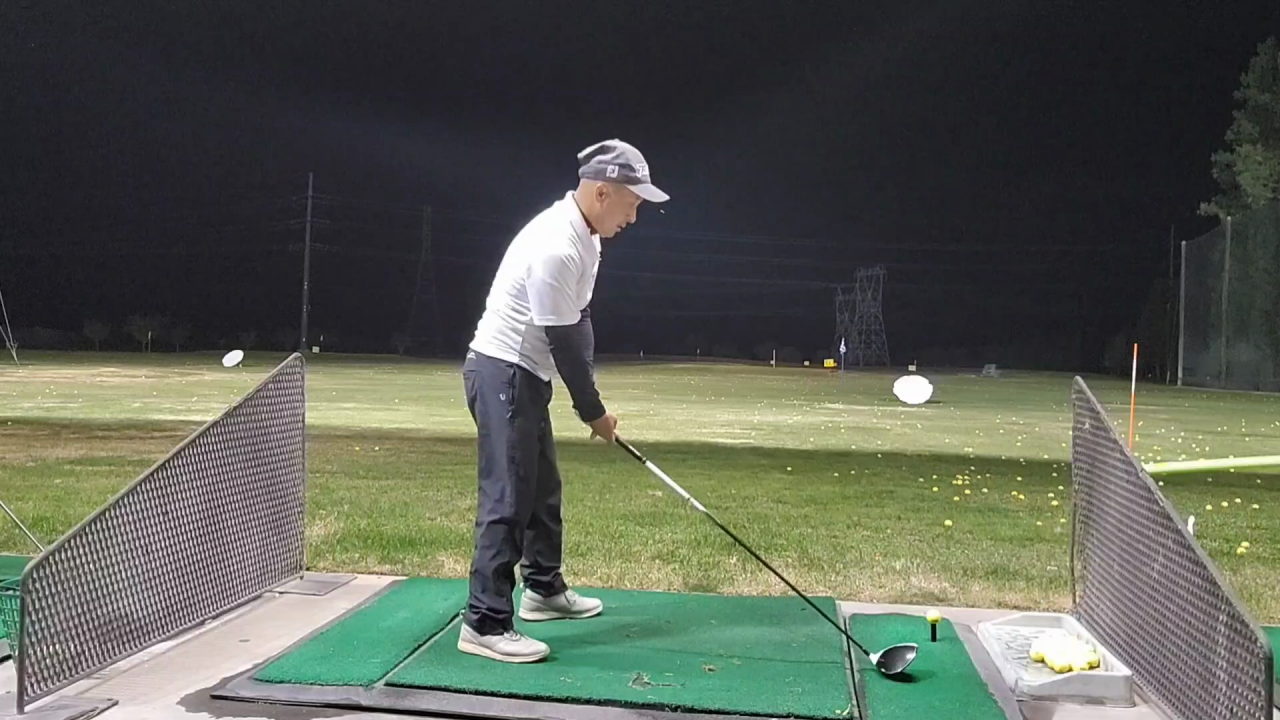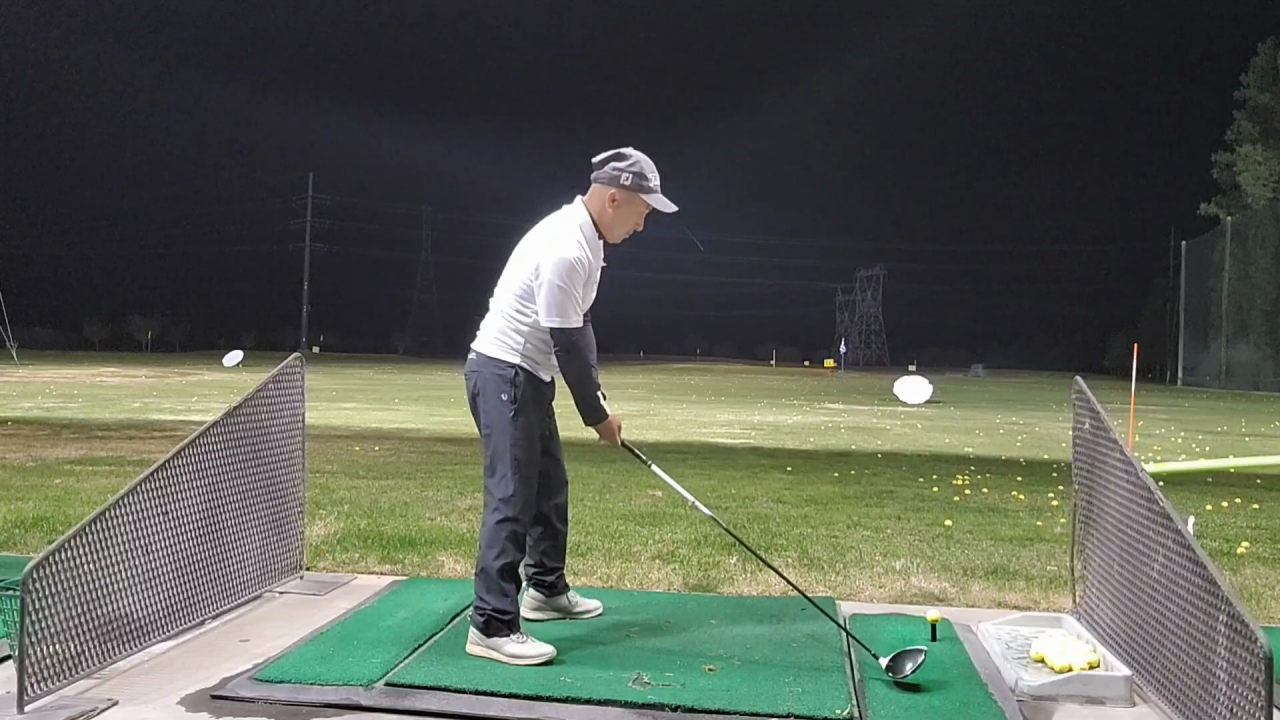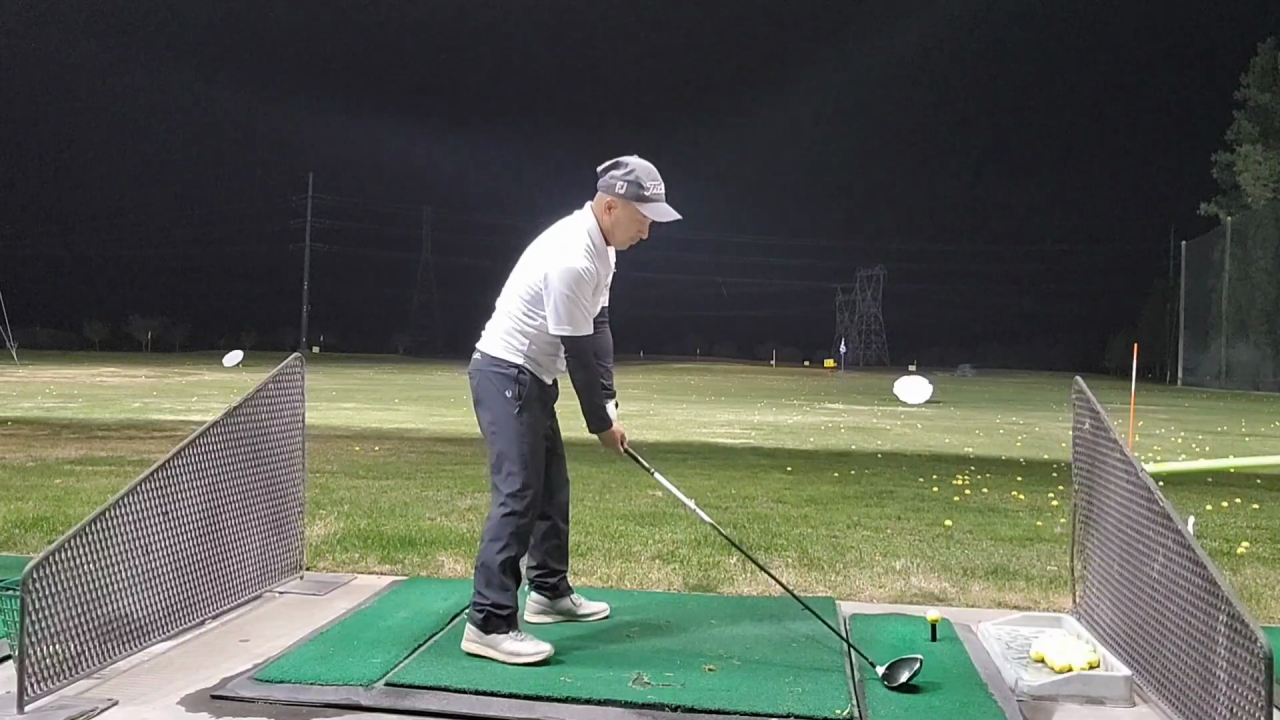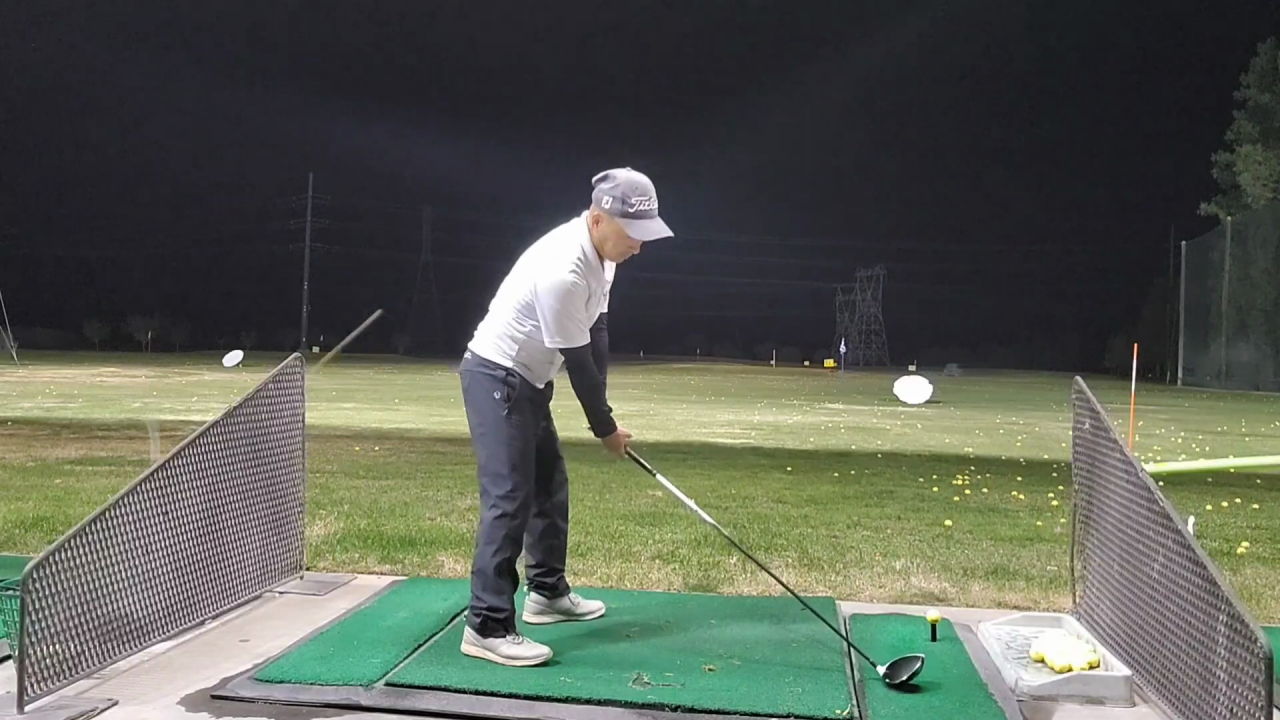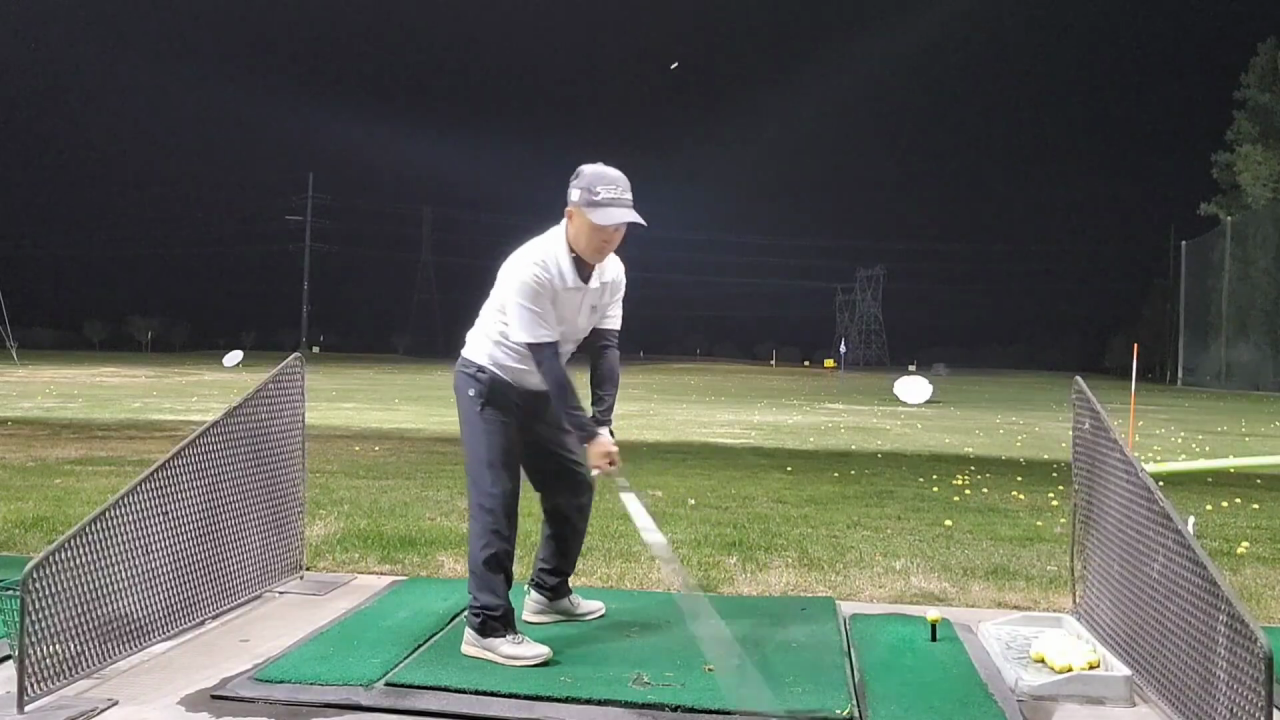
dt=0.5s
person 1, frame 1
left shoulder: (583, 237)
right shoulder: (555, 247)
left elbow: (578, 323)
right elbow: (563, 340)
left wrist: (592, 400)
right wrist: (593, 411)
left hip: (526, 374)
right hip: (503, 373)
left knee: (542, 485)
right knee: (507, 495)
left ankle: (543, 589)
right ankle: (484, 623)
person 1, frame 2
left shoulder: (586, 239)
right shoulder: (564, 249)
left elbow: (580, 328)
right elbow: (566, 344)
left wrist: (597, 398)
right wrist: (596, 415)
left hip: (528, 375)
right hip: (503, 372)
left knee: (549, 485)
right knee: (512, 495)
left ankle: (545, 589)
right ankle: (492, 625)
person 1, frame 3
left shoulder: (596, 244)
right shoulder: (572, 259)
left elbow: (596, 329)
right elbow: (578, 351)
left wrist: (608, 402)
right wrist: (600, 423)
left hip: (532, 376)
right hip: (506, 373)
left knee: (551, 486)
right knee: (517, 492)
left ankle: (549, 591)
right ankle: (489, 622)
person 1, frame 4
left shoulder: (597, 251)
right shoulder: (563, 271)
left elbow: (593, 337)
right elbow: (577, 360)
left wrist: (604, 412)
right wrist: (605, 427)
left hip: (526, 379)
right hip: (496, 376)
left knee: (549, 484)
right knee: (509, 496)
left ankle: (547, 591)
right ankle: (487, 626)
person 1, frame 5
left shoulder: (611, 273)
right shoulder: (532, 267)
left elbow: (606, 349)
right elbow: (545, 360)
left wrist: (602, 426)
right wrist: (584, 437)
left hip: (538, 391)
right hip: (489, 383)
left knee: (573, 486)
right knee: (496, 499)
left ankle: (549, 592)
right ankle: (487, 627)
